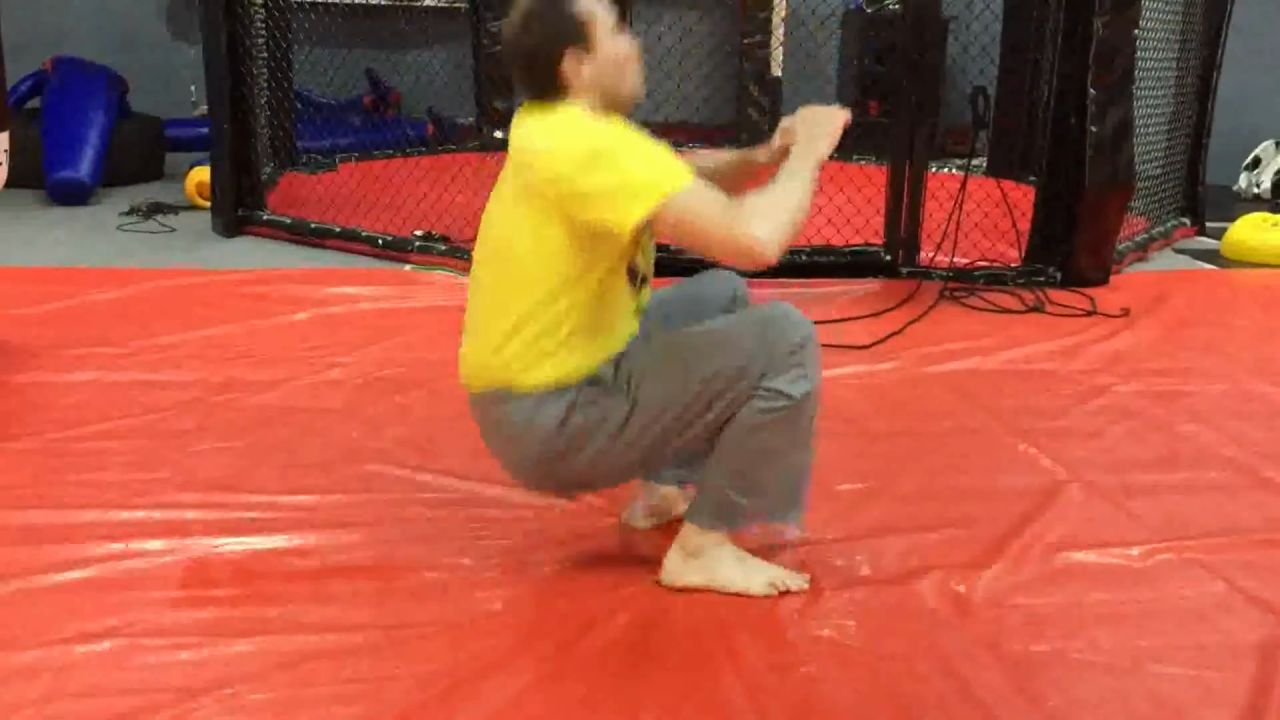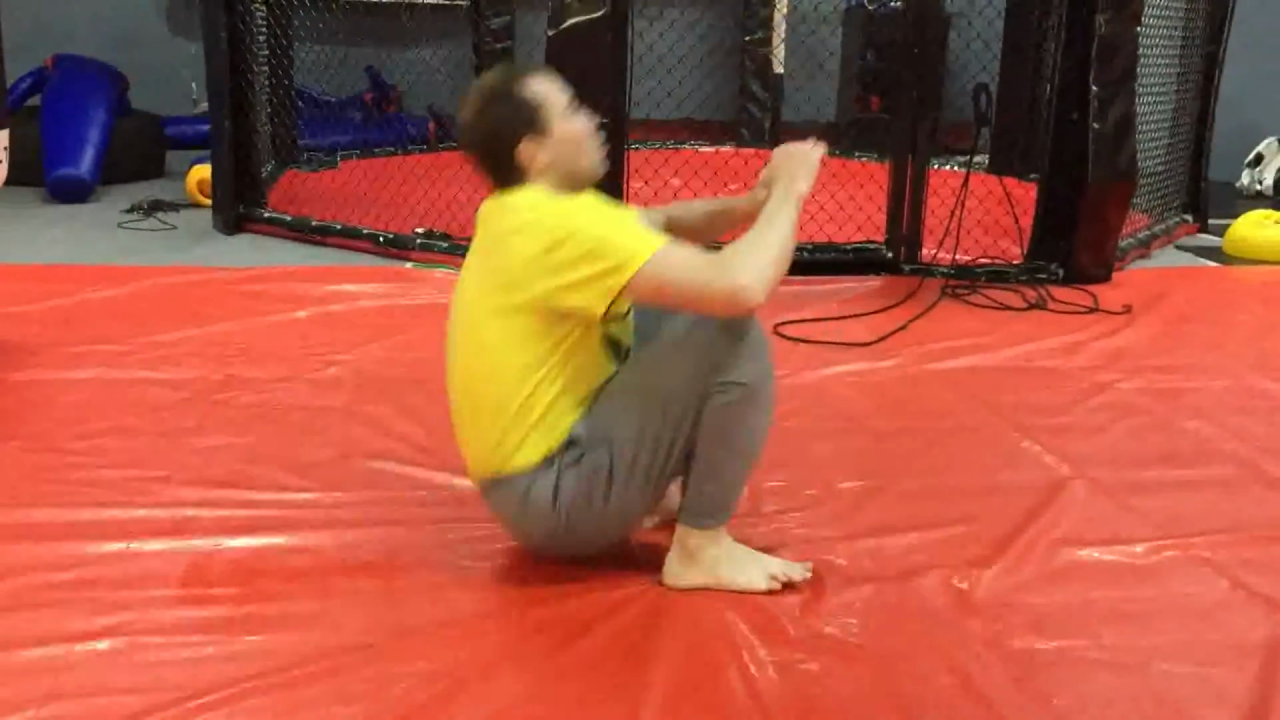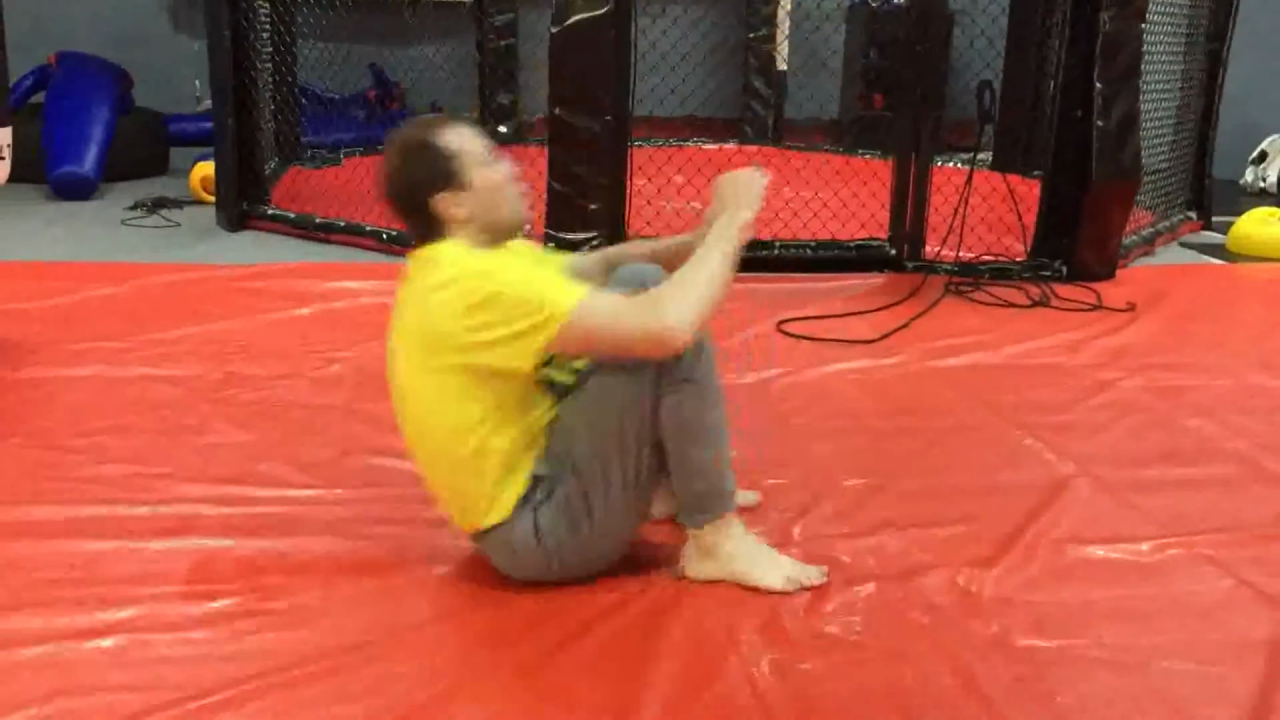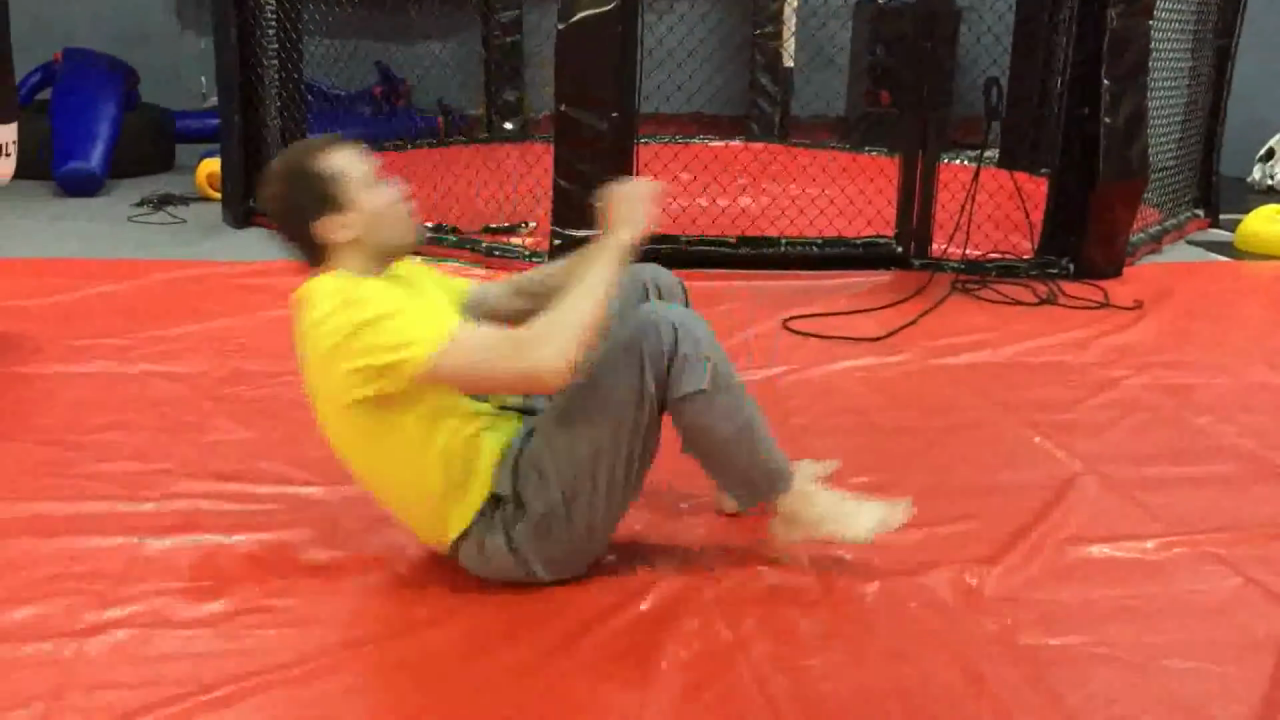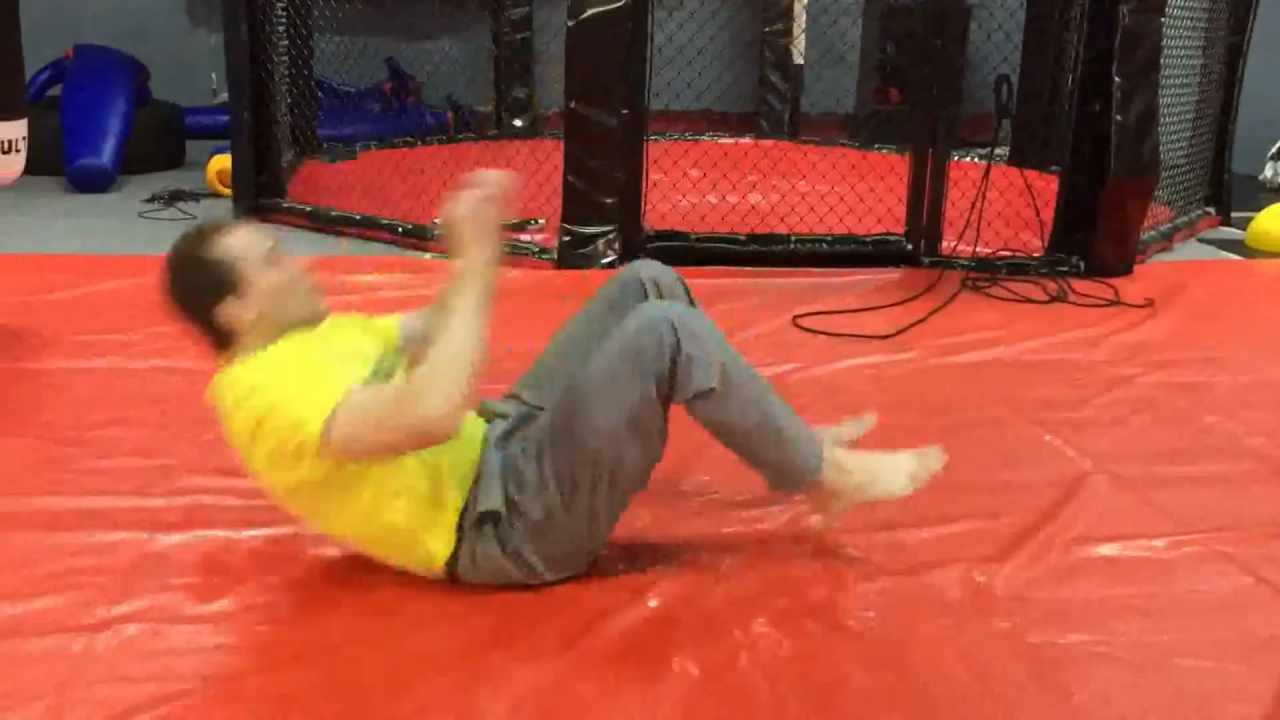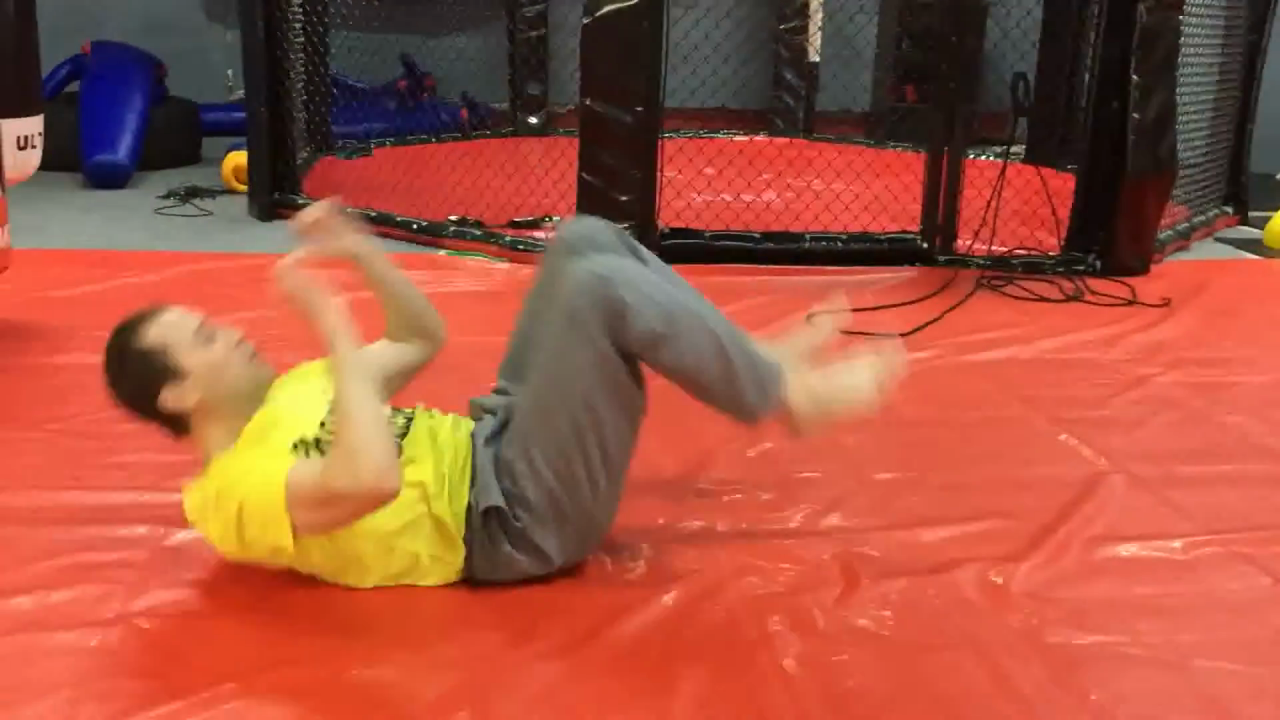
dt=0.1s
person 1, frame 1
left shoulder: (552, 132)
right shoulder: (591, 150)
left elbow: (670, 169)
right elbow: (753, 242)
left wrist: (761, 158)
right wrist: (807, 153)
left hip: (563, 391)
right hip: (550, 425)
left knee: (721, 297)
right knee: (782, 338)
left ankle: (667, 487)
right ankle: (704, 546)
person 1, frame 2
left shoulder: (523, 211)
right shoulder: (561, 225)
left elbow: (654, 226)
right elbow: (743, 288)
left wrist: (746, 205)
right wrist: (791, 188)
left hip: (564, 443)
right hip: (553, 495)
left knee: (681, 298)
right knee: (731, 329)
left ankle: (661, 483)
right ankle: (700, 549)
person 1, frame 3
left shoulder: (462, 258)
right shoulder: (478, 286)
left elbow: (587, 269)
right elbow: (668, 329)
left wrist: (700, 239)
right wrist: (731, 223)
left hip: (538, 471)
right hip: (540, 530)
left knee: (640, 287)
right knee: (668, 341)
left ankle: (672, 484)
right ankle: (714, 540)
person 1, frame 4
left shoulder: (385, 281)
right shoulder: (361, 315)
left elbow: (512, 299)
right elbow: (550, 364)
left wrist: (601, 249)
right wrist: (620, 236)
right hip: (518, 536)
left knee: (648, 287)
right knee: (664, 332)
left ankle: (751, 476)
right ankle: (789, 507)
person 1, frame 5
left shoulder: (315, 334)
right shoulder: (266, 396)
left elbow: (443, 325)
right elbow: (431, 415)
left wrist: (471, 247)
right wrist: (473, 259)
left hip: (500, 450)
right hip: (510, 532)
left knee: (645, 285)
right knee: (665, 335)
left ankle: (799, 453)
right ankle: (821, 473)
person 1, frame 6
left shoulder: (290, 388)
right shoulder: (233, 491)
left elbow: (423, 342)
right elbow: (373, 482)
left wrist: (362, 250)
right wrist: (338, 328)
left hip: (494, 442)
right hip: (526, 524)
left knee: (588, 241)
right knee: (603, 285)
left ankle: (761, 366)
right ankle: (787, 396)
